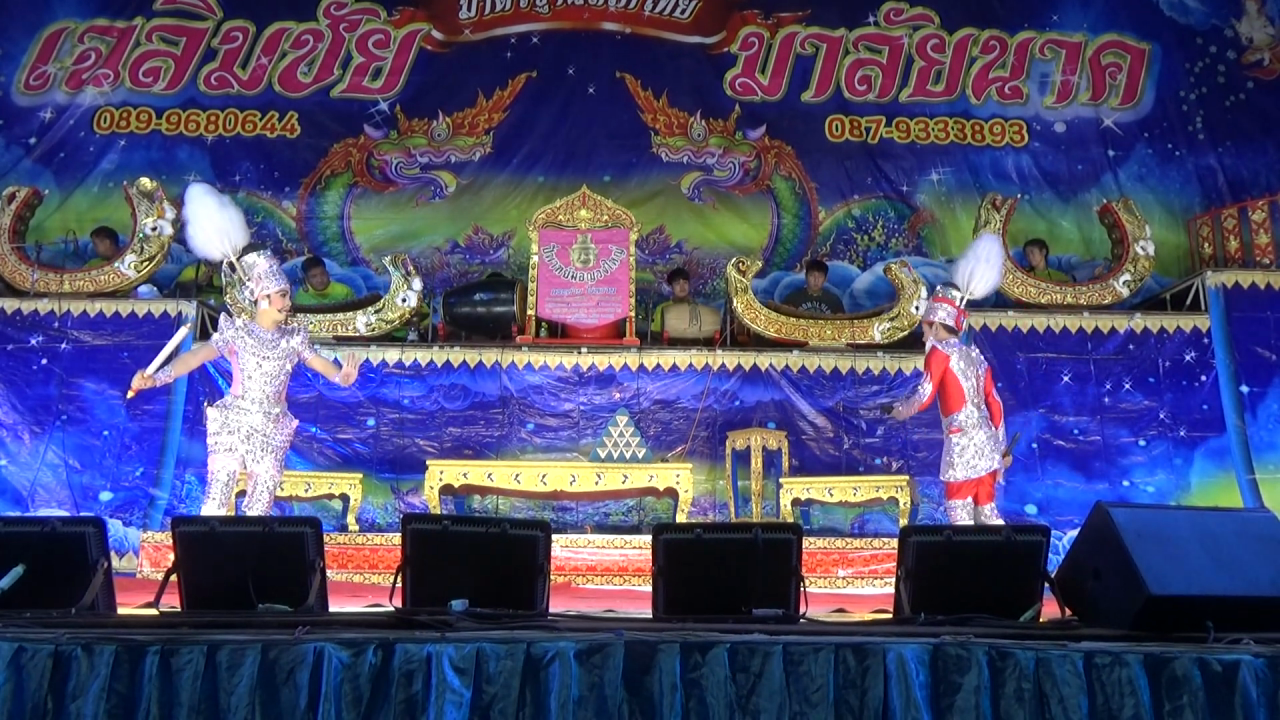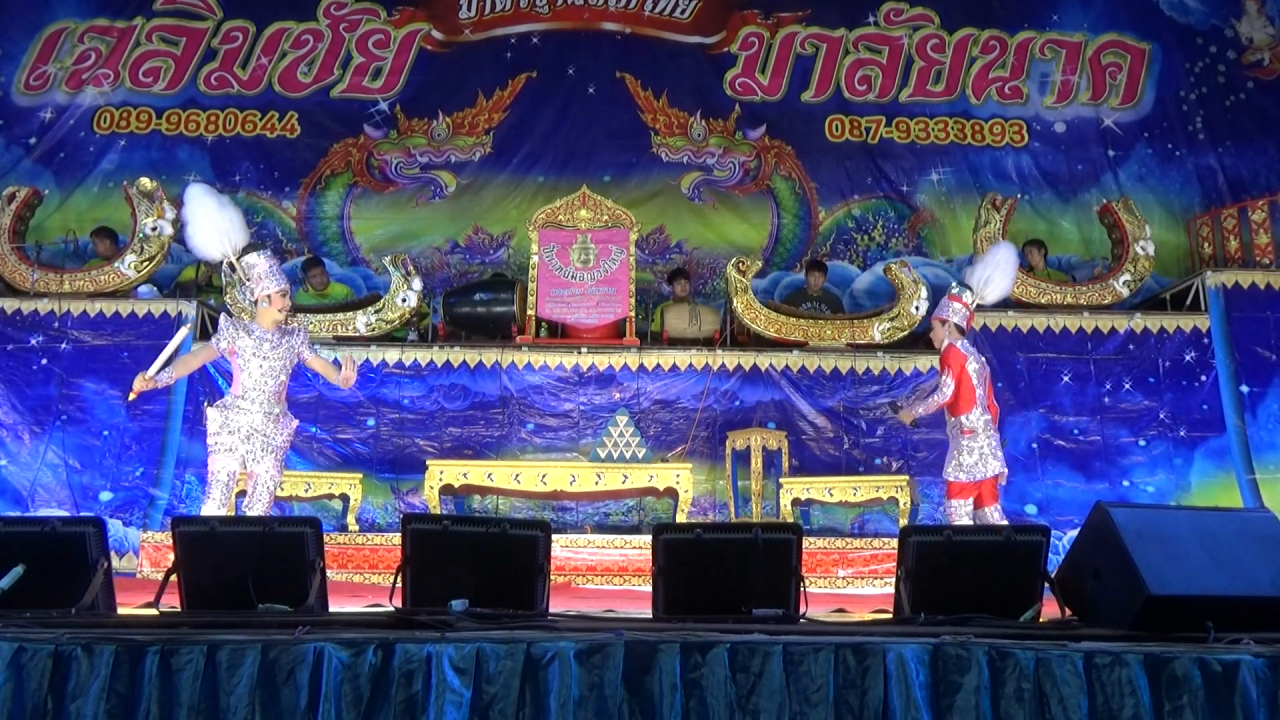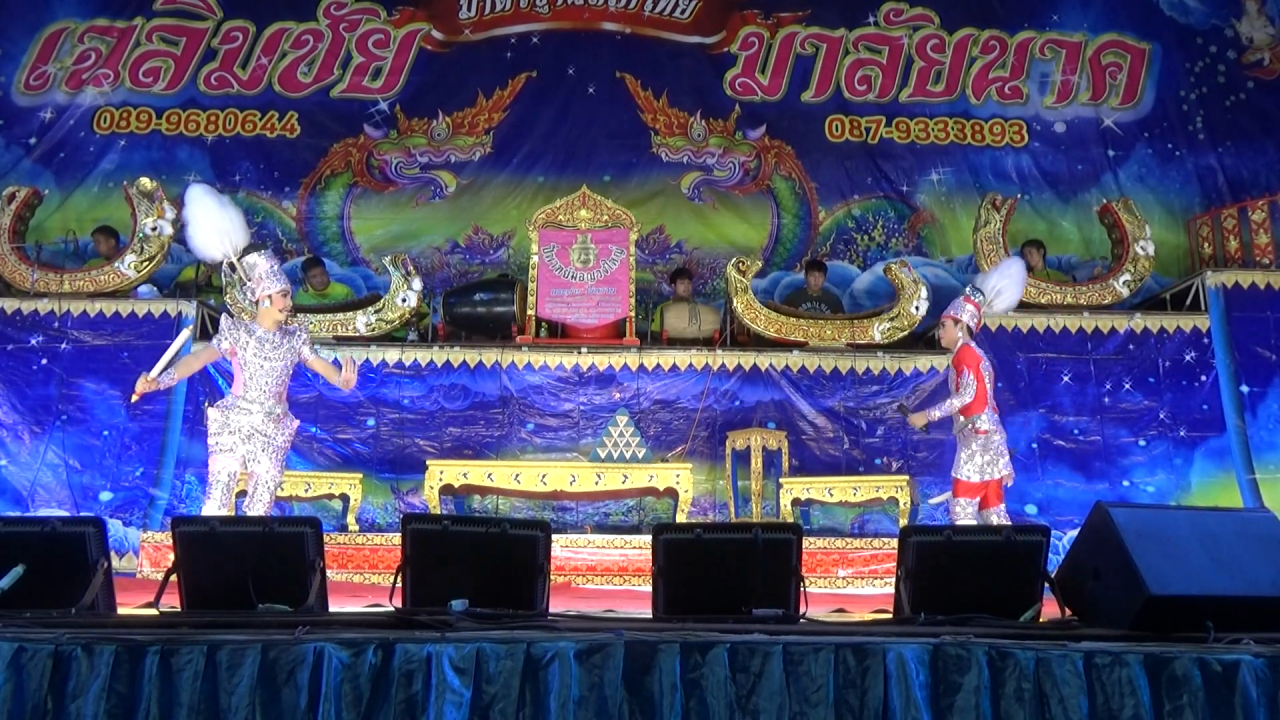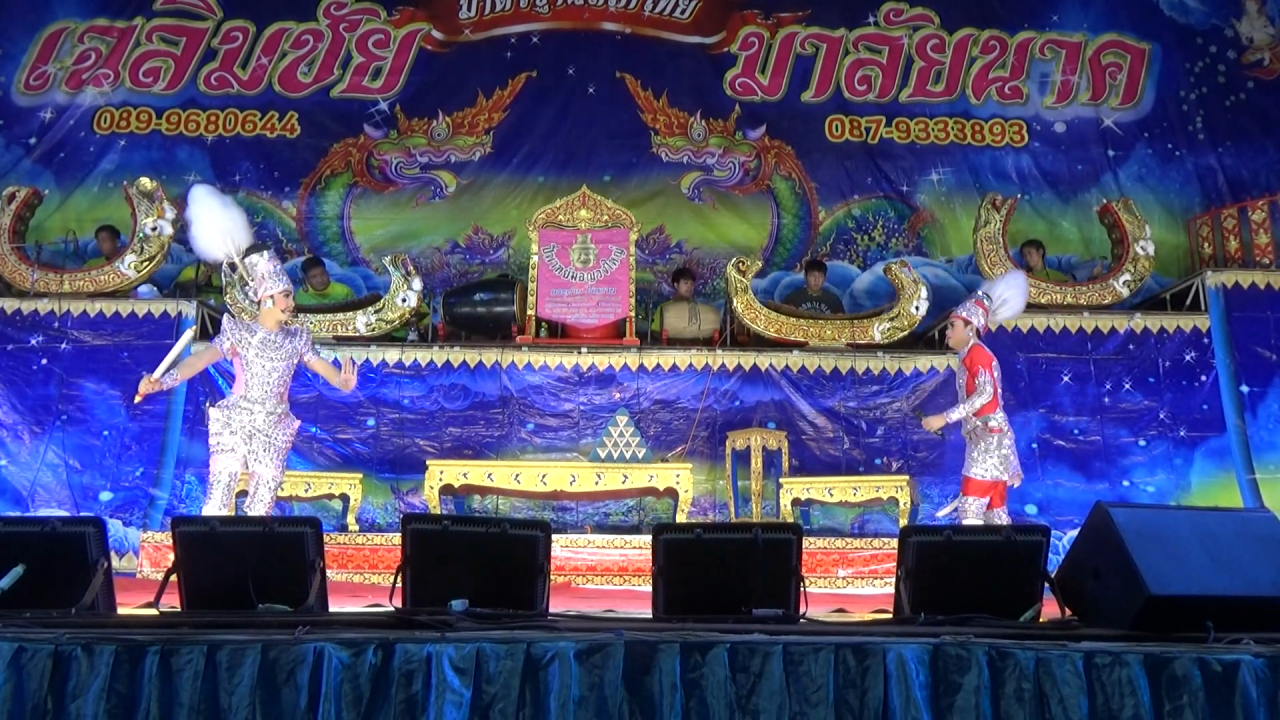
dt=0.2s
person 1, frame 1
left shoulder: (294, 338)
right shoulder: (236, 333)
left elbow: (320, 363)
right elbow: (198, 355)
left wrist: (342, 377)
right wrist: (157, 378)
left hip: (272, 430)
right hip: (233, 422)
left knee: (261, 496)
right knee: (217, 489)
person 1, frame 2
left shoulder: (294, 339)
right shoulder: (237, 332)
left elbow: (320, 364)
right elbow: (199, 356)
left wrist: (342, 380)
right wrist: (157, 379)
left hip: (272, 430)
right hip: (233, 423)
left knee: (261, 501)
right knee: (218, 495)
person 1, frame 3
left shoulder: (294, 337)
right shoulder: (238, 331)
left elbow: (320, 364)
right elbow: (200, 357)
left wrist: (342, 380)
right wrist: (159, 381)
left hip: (273, 430)
right hip: (234, 422)
left knee: (262, 501)
right knee: (219, 495)
person 1, frame 4
left shoulder: (296, 337)
right shoulder: (240, 331)
left elbow: (320, 365)
right elbow: (205, 356)
left wrist: (343, 380)
right wrist: (163, 381)
left hip: (274, 432)
right hip: (236, 425)
left knee: (262, 504)
right knee: (219, 498)
person 2, frame 1
left shoulder: (939, 352)
right shoulder: (975, 354)
left elbow: (925, 396)
right elbow: (994, 401)
left wrist: (901, 410)
right wrist: (1000, 444)
left hip: (962, 439)
right hip: (984, 439)
left knee: (959, 512)
right knee: (986, 510)
person 2, frame 2
left shoulder: (952, 351)
right shoulder: (973, 355)
left elbow: (945, 393)
right elbow: (993, 405)
left wrist: (913, 411)
left hip: (968, 440)
right hip: (985, 440)
left knee: (958, 512)
right knee: (990, 513)
person 2, frame 3
left shoulder: (965, 351)
right shoulder: (973, 355)
left elbow: (967, 394)
left wrist: (927, 415)
left hip: (979, 440)
right hip: (986, 442)
left knee: (963, 511)
right knee: (993, 514)
person 2, frame 4
left shoulder: (976, 351)
right shoulder: (971, 358)
left elbow: (985, 394)
left wrist: (944, 418)
left hip: (989, 441)
right hip: (984, 443)
left knee: (970, 510)
right knee: (995, 515)
